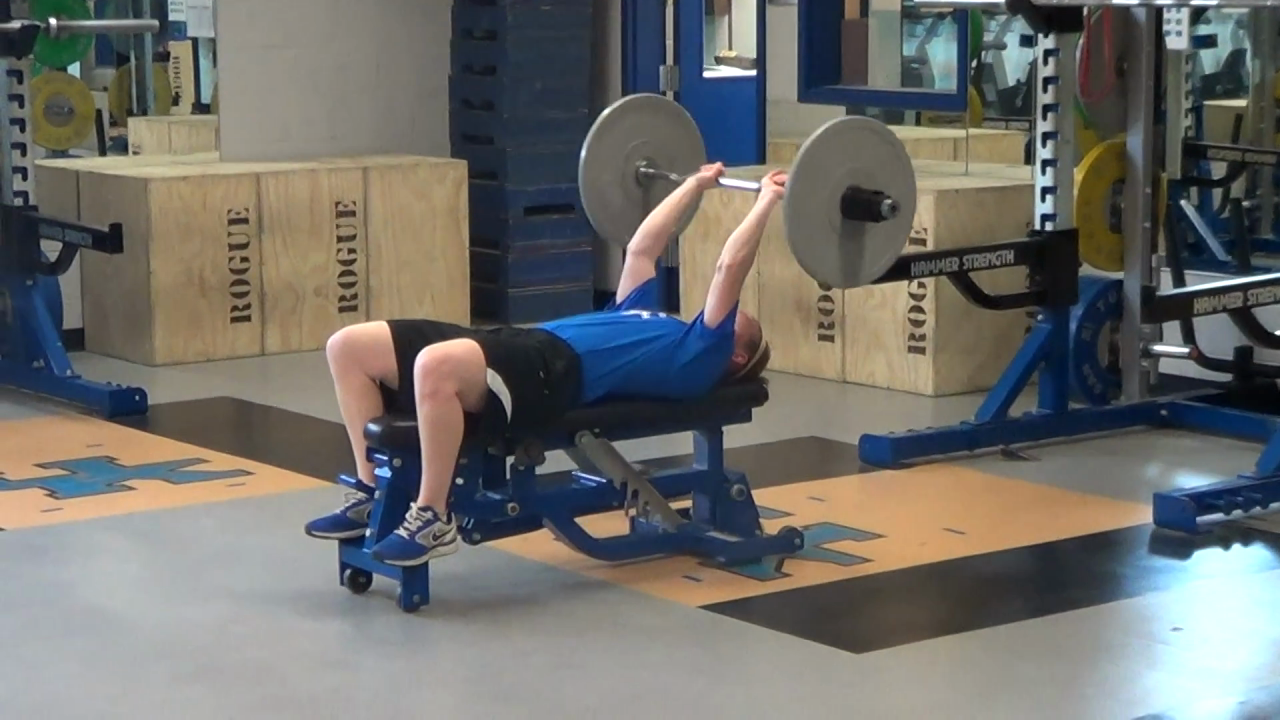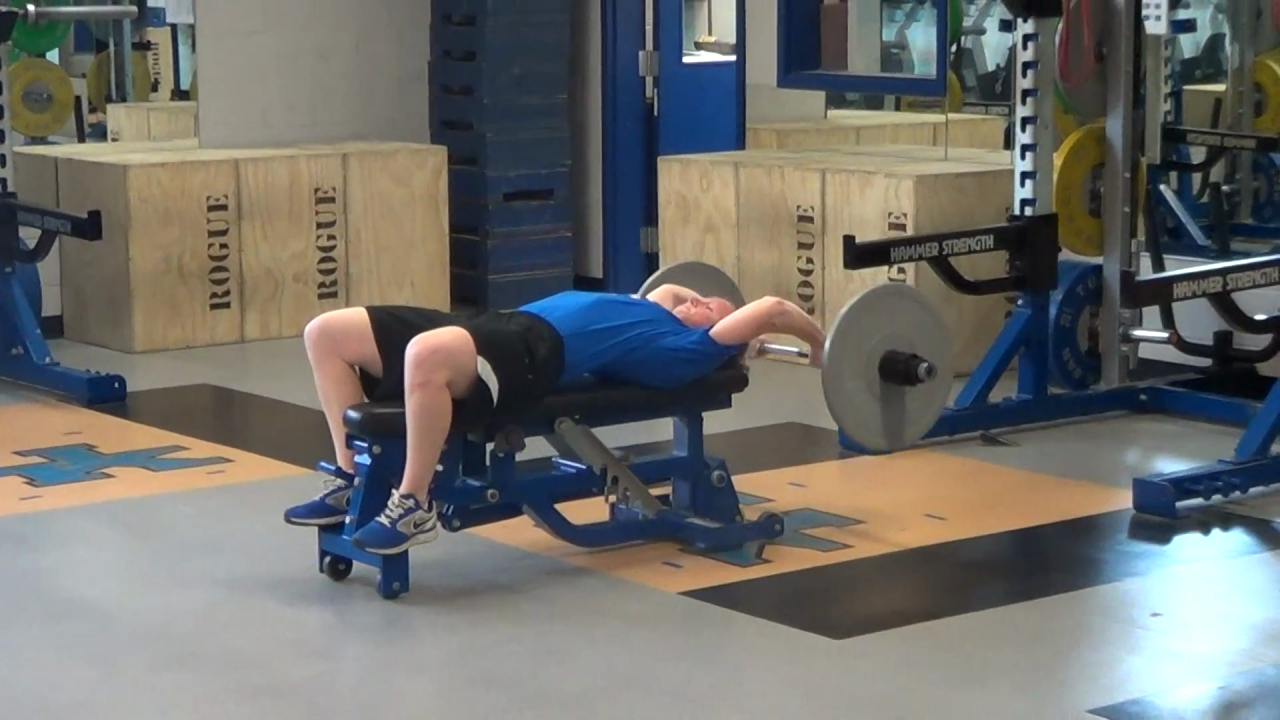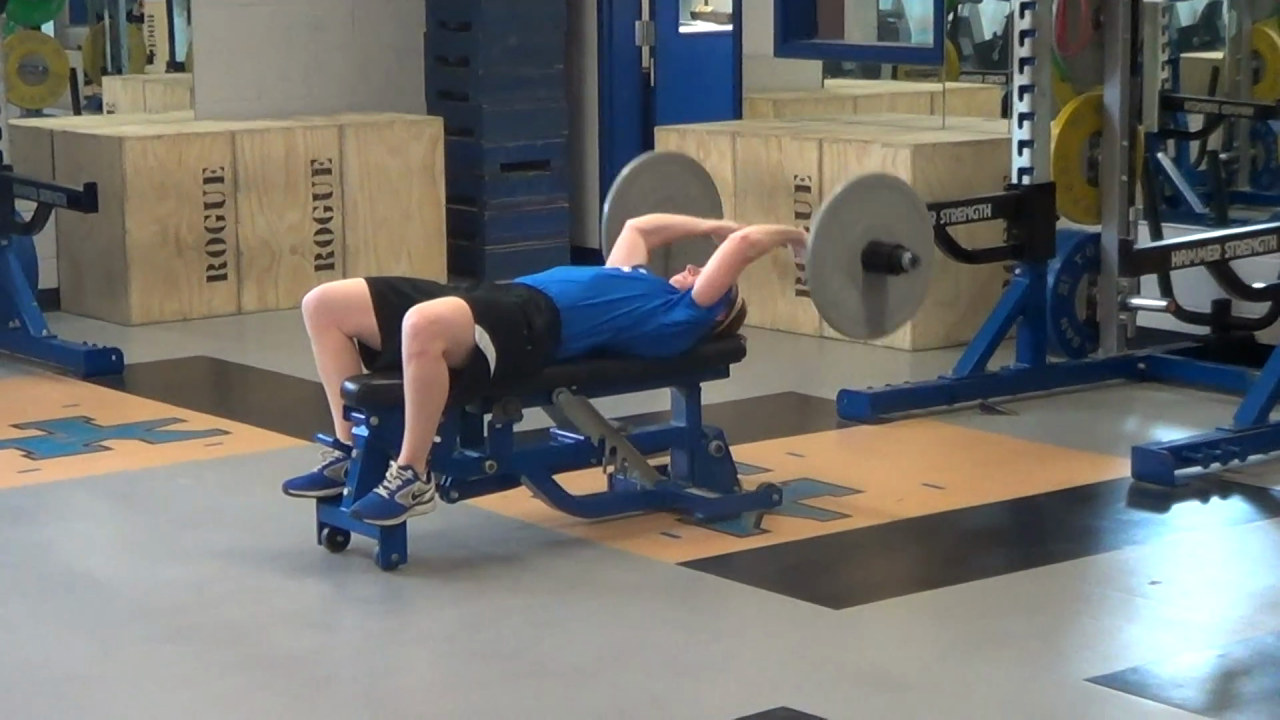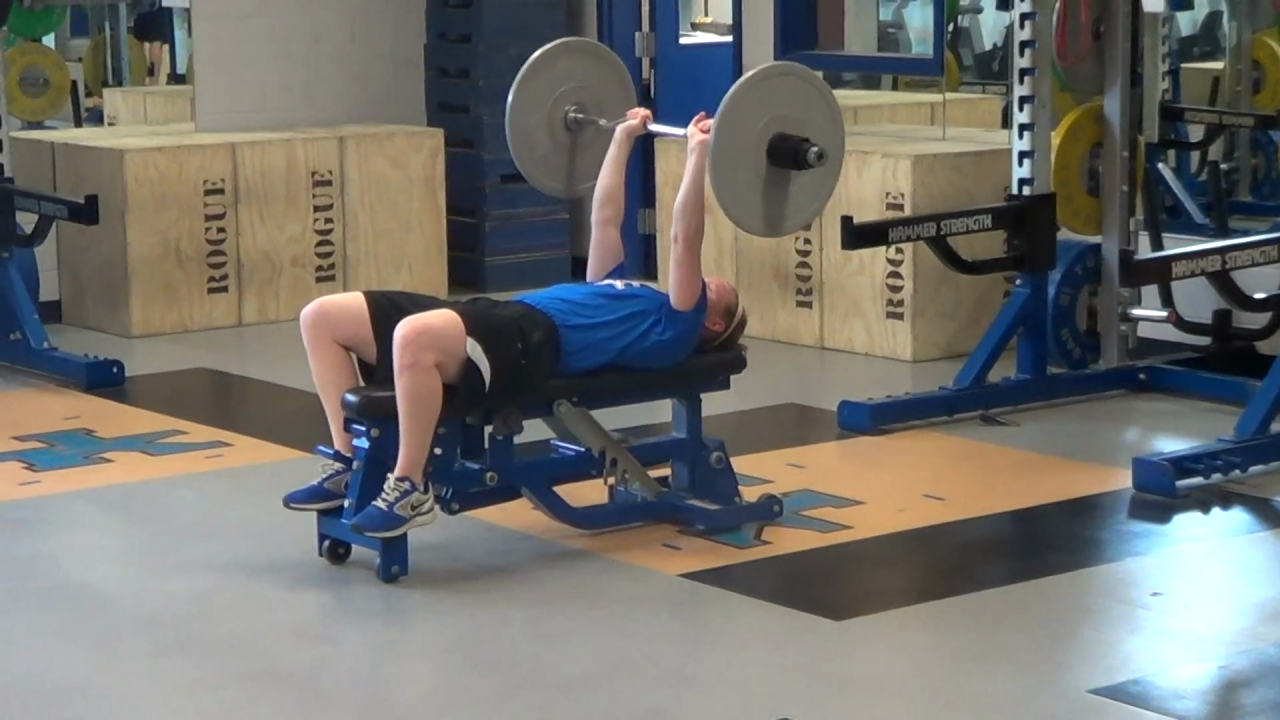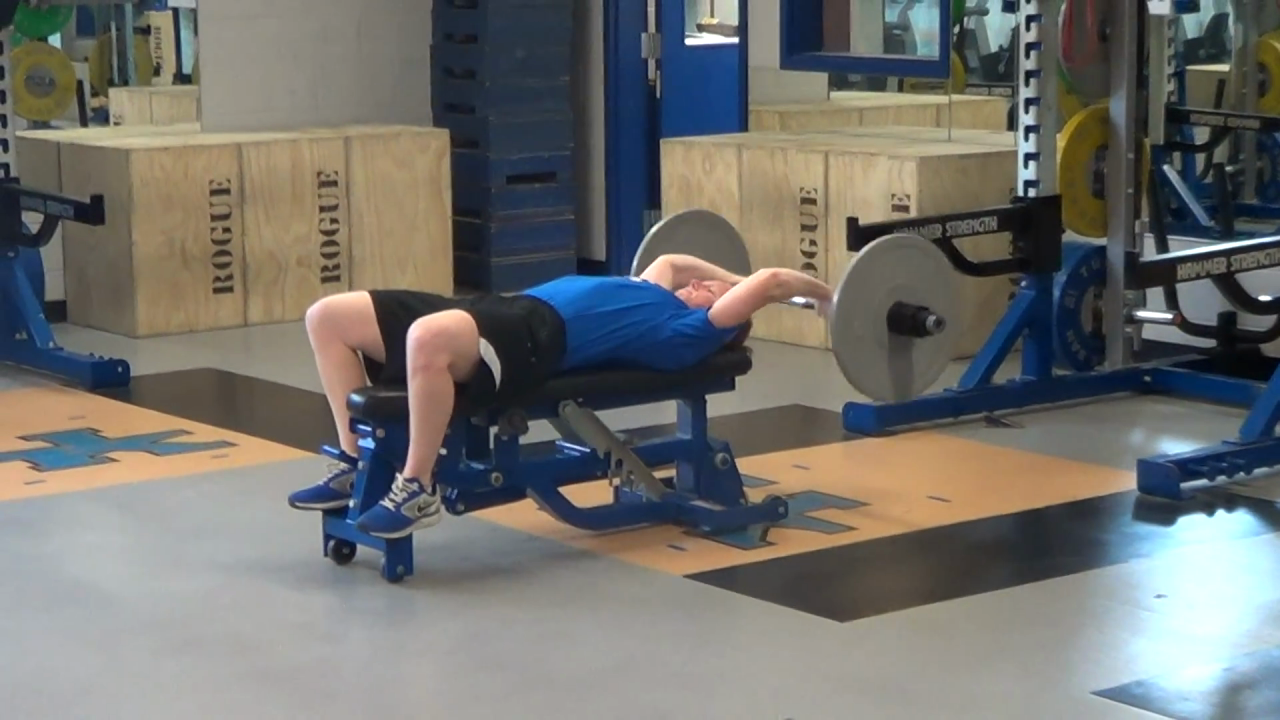
dt=1s
person 1, frame 1
left shoulder: (699, 359)
right shoulder: (650, 320)
left elbow: (730, 270)
right elbow: (640, 249)
left wrist: (767, 200)
right wrist: (695, 185)
left hip: (554, 370)
right hip: (518, 344)
left knee: (436, 366)
right knee: (347, 346)
left ankle: (433, 520)
right ankle: (372, 495)
person 1, frame 2
left shoulder: (687, 349)
right shoulder: (657, 322)
left elbow: (769, 308)
right elbow: (666, 289)
left wrist: (819, 342)
left hip: (537, 351)
right hip: (505, 325)
left knee: (426, 355)
right knee: (325, 333)
left ankle: (413, 506)
right ankle: (351, 480)
person 1, frame 3
left shoulder: (684, 317)
right shoulder: (642, 287)
left elbow: (741, 247)
right elbow: (638, 228)
left wrist: (788, 233)
right wrist: (718, 225)
left hip: (537, 323)
right hip: (500, 296)
left knee: (423, 322)
right knee: (324, 304)
left ankle: (411, 475)
right ankle: (350, 450)
person 1, frame 4
left shoulder: (674, 329)
right shoulder: (625, 296)
left elbow: (685, 240)
right elbow: (605, 221)
left wrist: (696, 153)
right wrist: (622, 137)
left hip: (532, 342)
right hip: (498, 315)
left knee: (415, 338)
right knee: (321, 317)
left ankle: (410, 489)
right ankle: (349, 464)
person 1, frame 5
left shoulder: (689, 332)
right shoulder: (657, 299)
left elbow: (769, 281)
right elbow: (670, 261)
left wrist: (820, 291)
right wrist: (734, 275)
left hip: (540, 336)
right hip: (508, 309)
left knee: (429, 337)
right knee: (328, 316)
left ankle: (417, 489)
right ankle: (355, 463)
